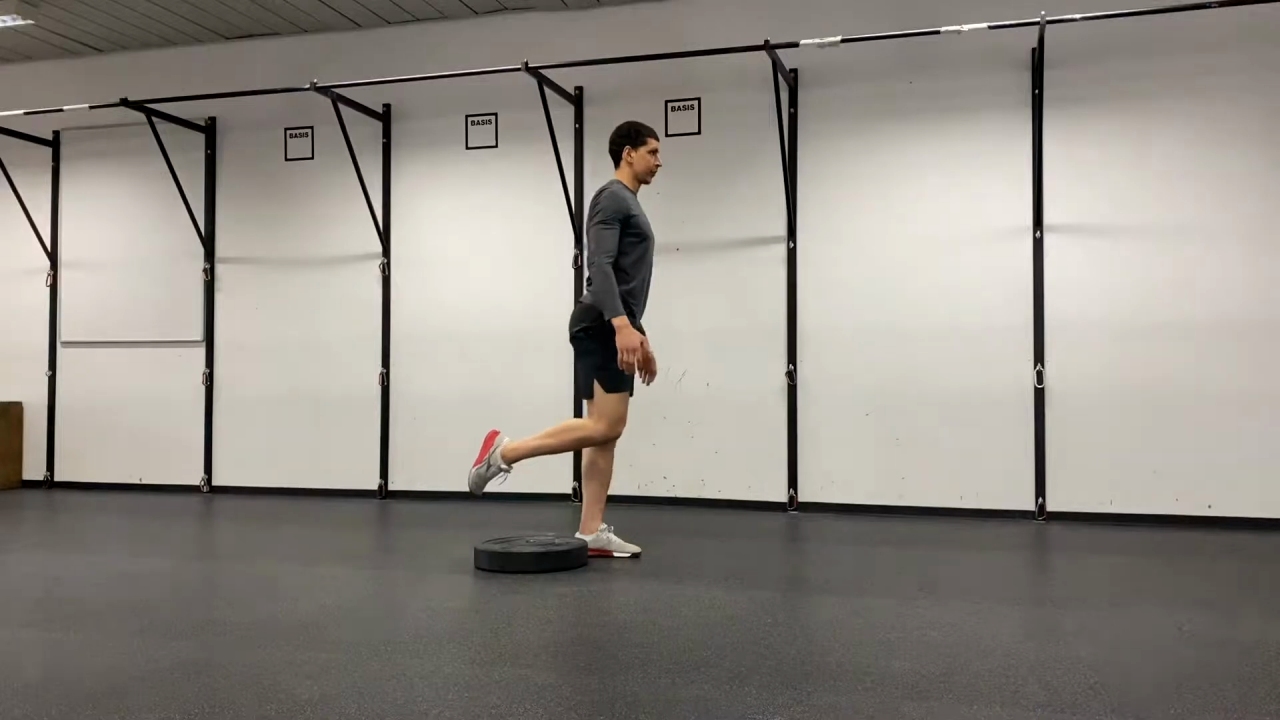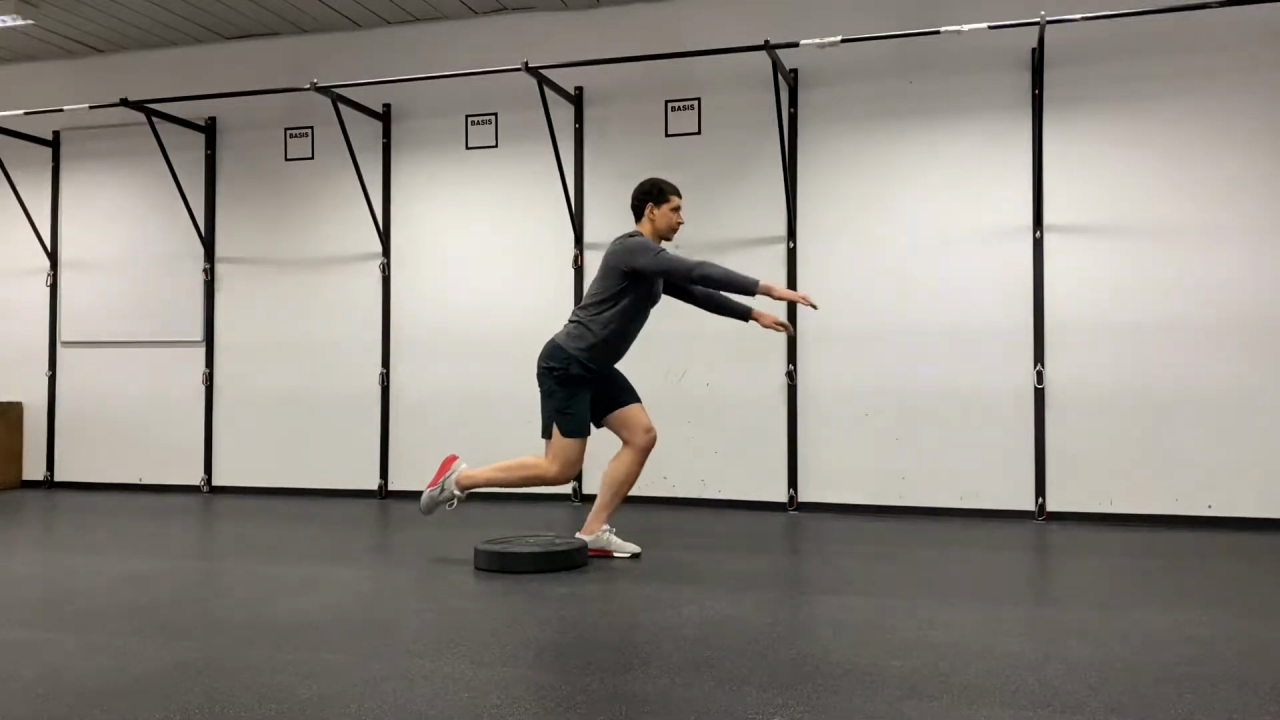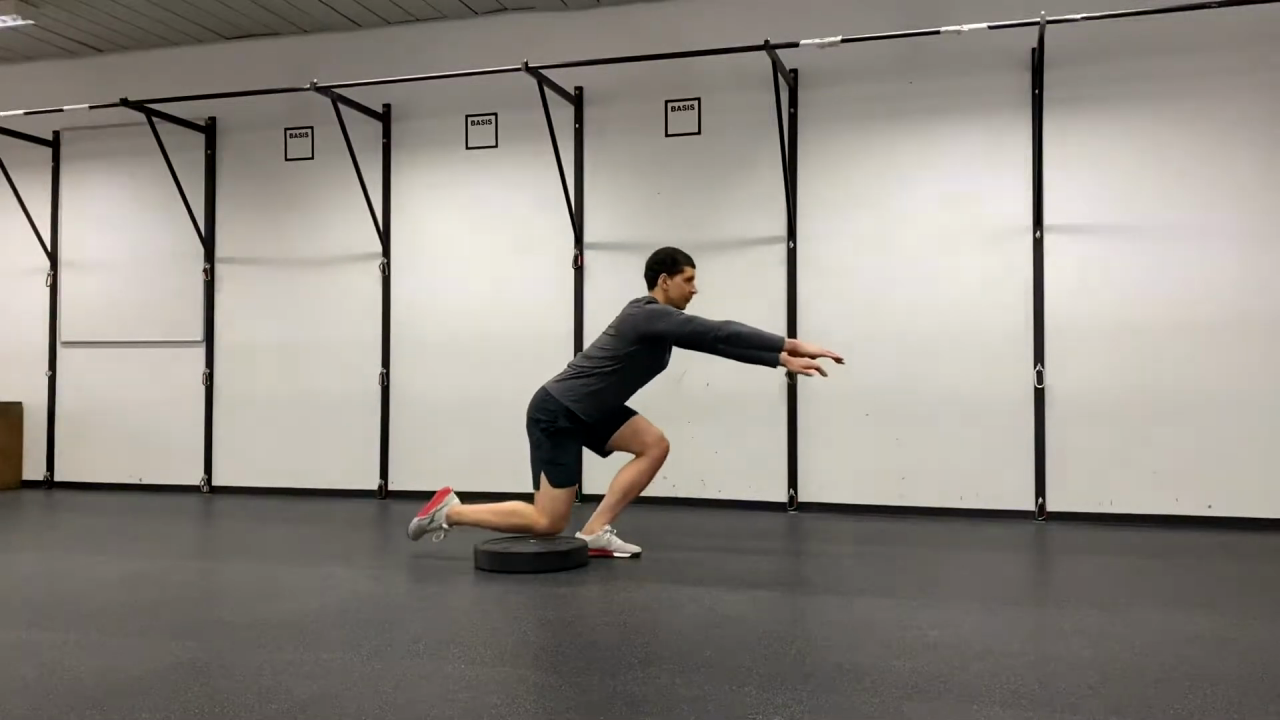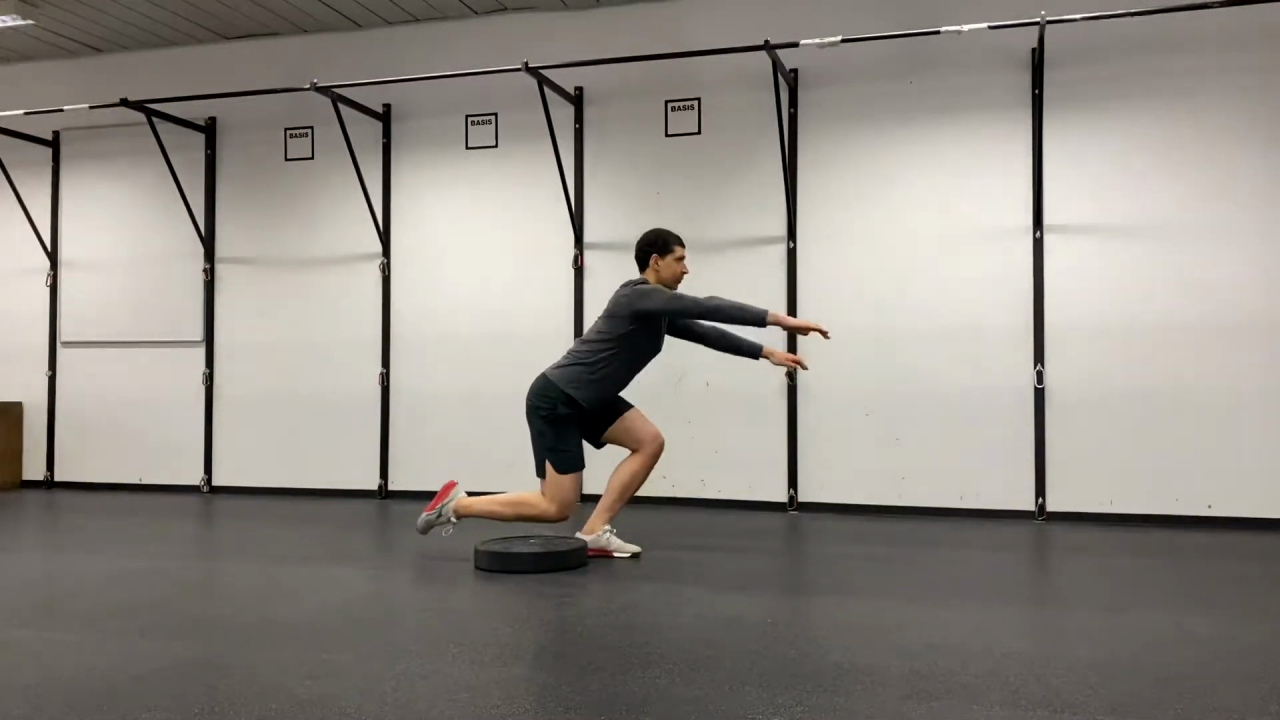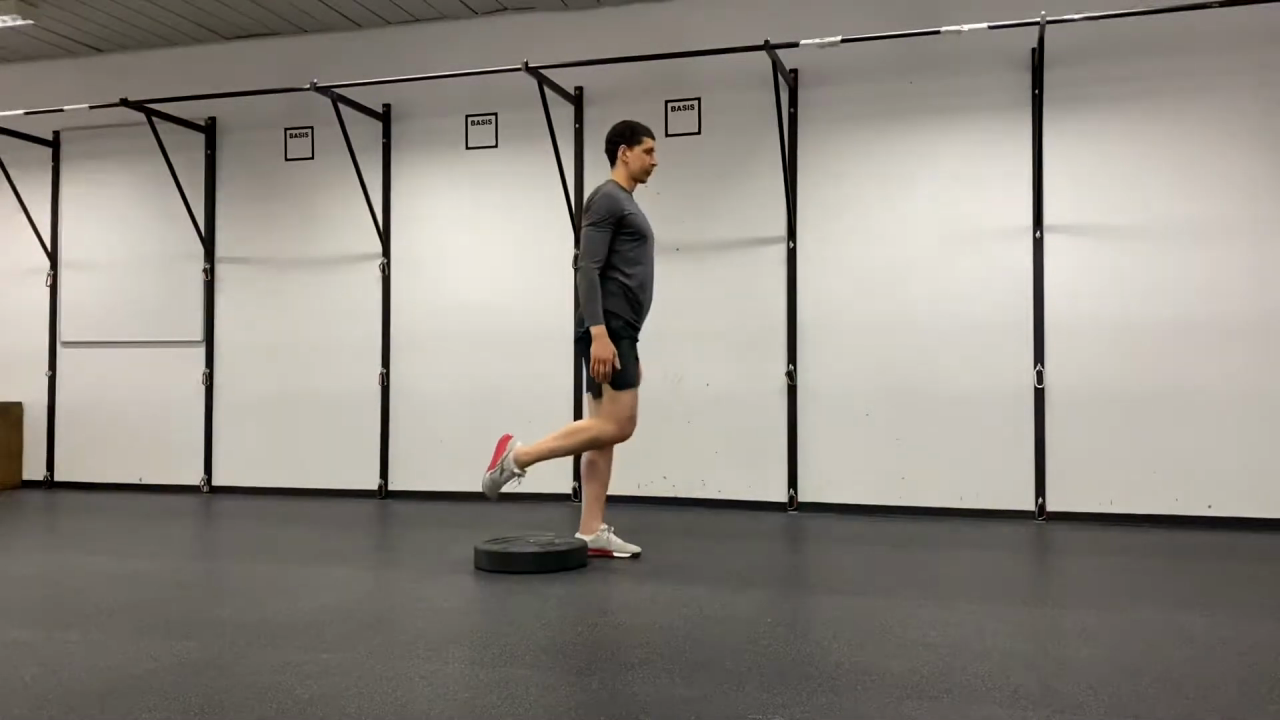
dt=1s
person 1, frame 1
left shoulder: (628, 205)
right shoulder: (613, 198)
right elbow: (601, 267)
left wrist: (635, 335)
right wrist: (623, 324)
left hip: (613, 328)
right hip: (600, 326)
left knee: (607, 430)
right knee: (605, 426)
left ankle: (592, 532)
right ankle: (504, 451)
person 1, frame 2
left shoulder: (651, 264)
right shoulder: (632, 248)
left elbow: (695, 290)
right elbow: (696, 272)
left wrist: (753, 313)
right wrist: (766, 287)
left hip: (593, 367)
right hip: (566, 365)
left knee: (642, 436)
right knee: (559, 469)
left ankle: (594, 532)
right ankle: (459, 478)
person 1, frame 3
left shoulder: (662, 321)
right shoulder: (648, 316)
left elbow: (715, 342)
right elbow: (718, 333)
left wrist: (782, 359)
right wrist: (792, 345)
left hip: (586, 409)
right hip: (556, 413)
left knee: (655, 446)
right knee: (548, 522)
left ankle: (596, 532)
right ankle: (447, 511)
person 1, frame 4
left shoulder: (657, 310)
right shoulder: (639, 295)
left elbow: (703, 331)
right elbow: (705, 308)
left wrist: (764, 352)
right wrist: (776, 318)
left hip: (584, 398)
right hip: (555, 400)
left knee: (649, 442)
right knee: (556, 507)
left ankle: (594, 533)
right ankle: (456, 503)
person 1, frame 5
left shoulder: (626, 206)
right shoulder: (606, 199)
right elbow: (588, 270)
left wrist: (625, 345)
right wrist: (598, 333)
left hip: (618, 330)
right hip: (606, 328)
left knee: (606, 430)
right knee: (616, 426)
left ankle: (592, 532)
right ankle: (517, 456)
